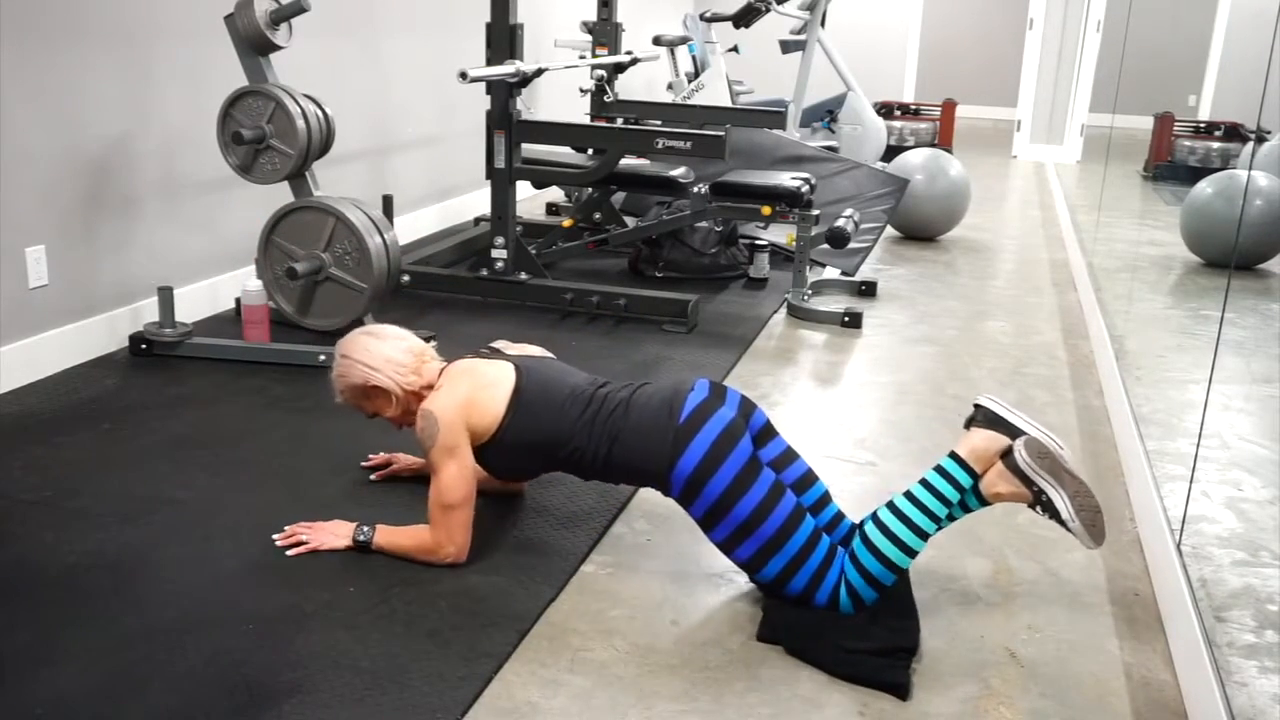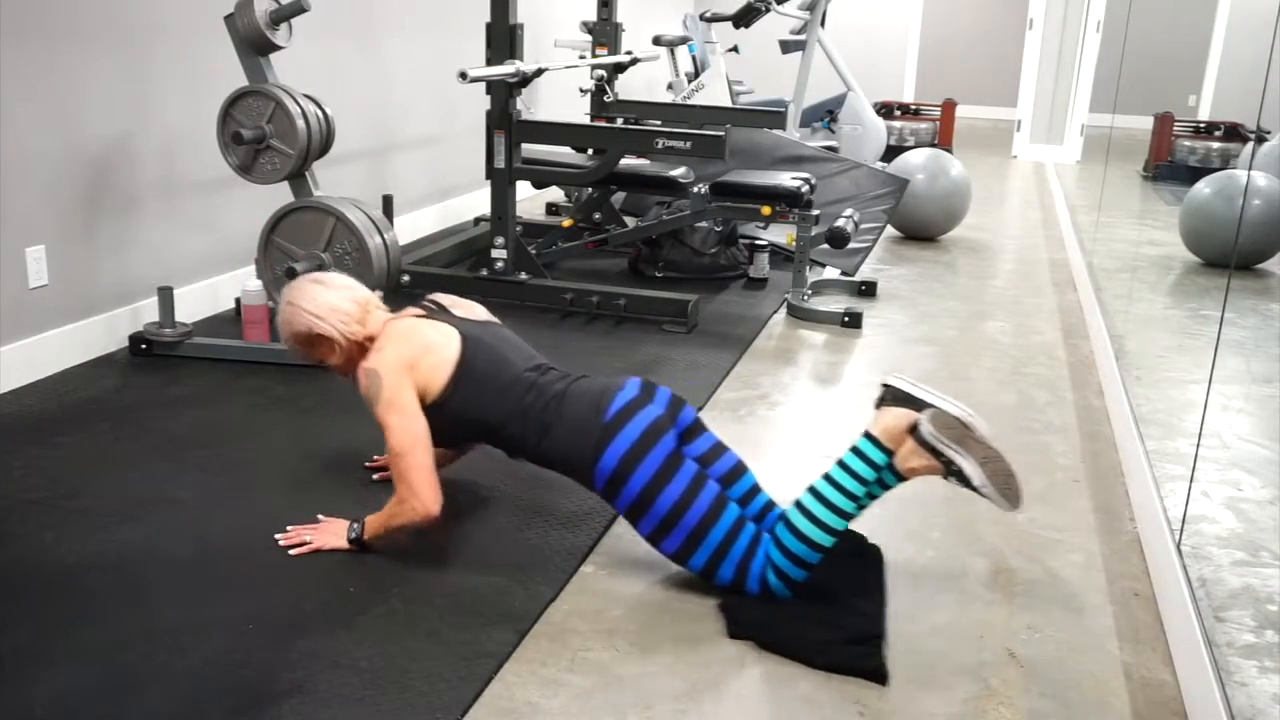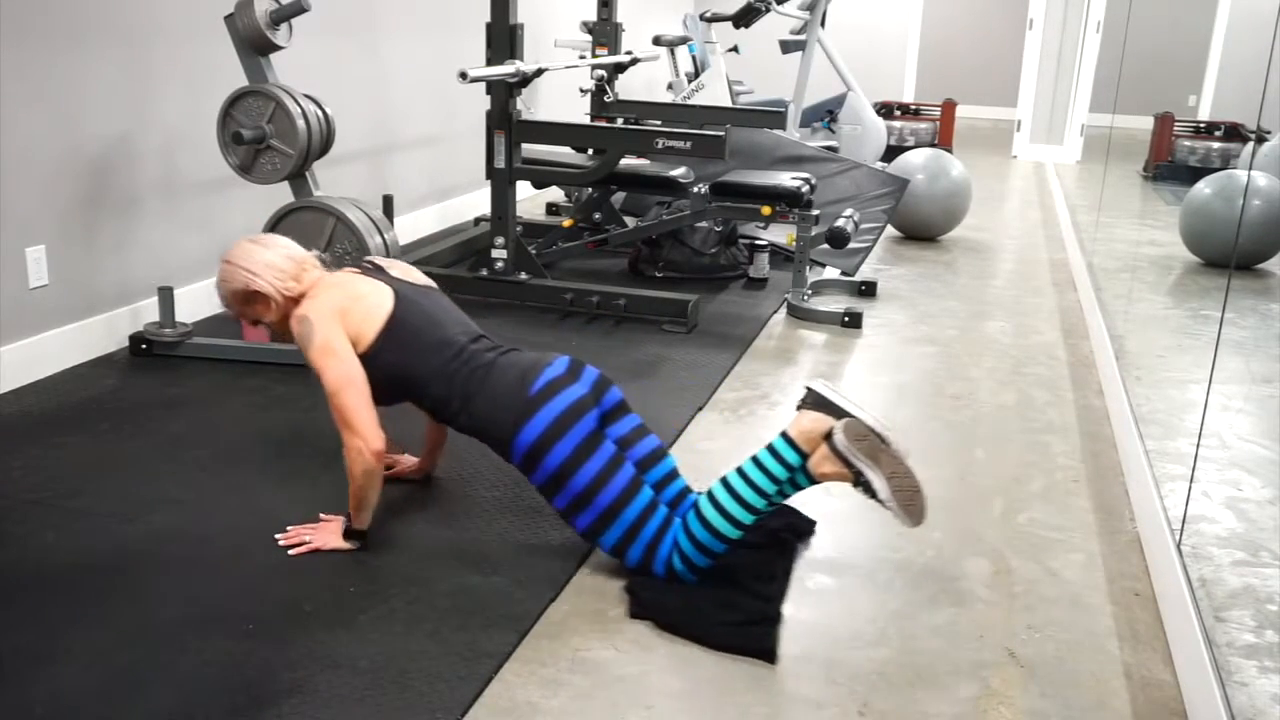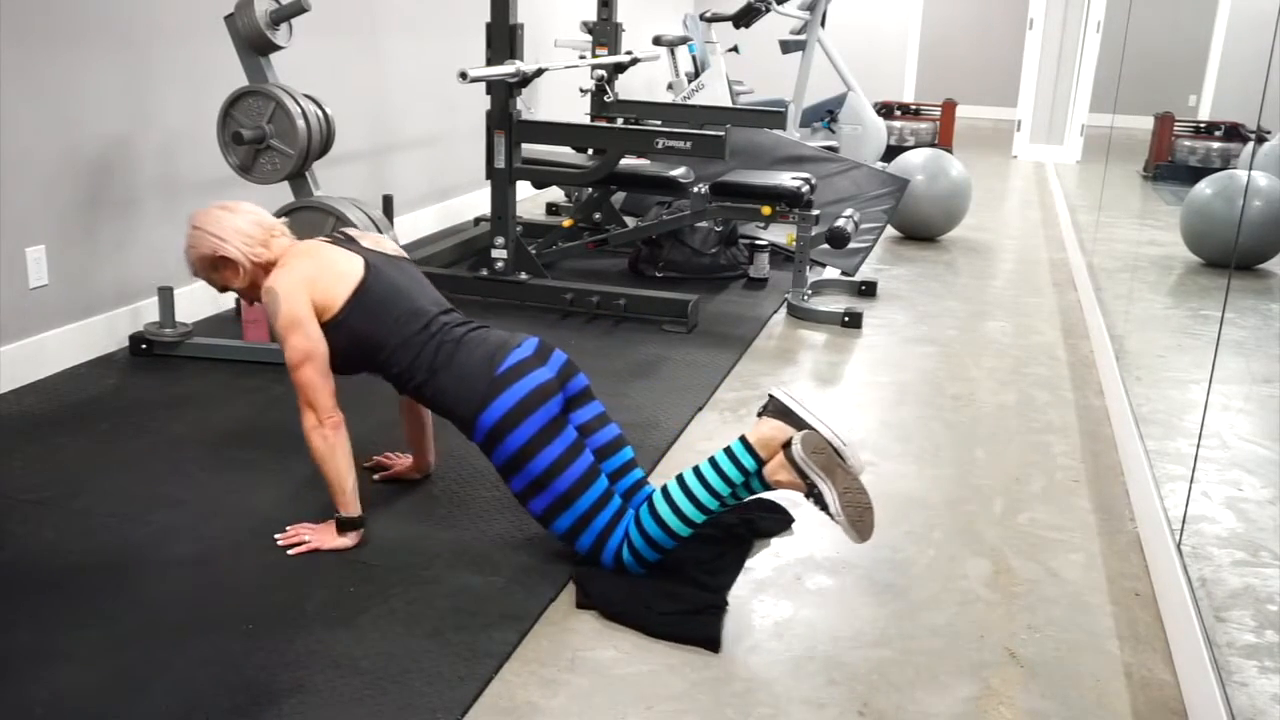
dt=0.5s
person 1, frame 1
left shoulder: (440, 411)
right shoulder: (491, 356)
left elbow: (448, 546)
right elbow: (514, 460)
left wrist: (358, 534)
right wrist: (432, 465)
left hip: (693, 453)
right hip: (713, 411)
left knee: (841, 586)
right knee: (844, 548)
left ankle: (983, 466)
right ankle: (985, 449)
person 1, frame 2
left shoulder: (381, 367)
right shoulder: (442, 305)
left elbow: (421, 508)
left wrist: (355, 533)
right wrist: (427, 454)
left hip: (621, 449)
right hip: (645, 406)
left knee: (767, 569)
right knee: (773, 537)
left ankle: (894, 439)
right ankle: (901, 431)
person 1, frame 3
left shoulder: (314, 314)
right shoulder: (381, 268)
left elbow: (366, 445)
left wrist: (353, 529)
right wrist: (427, 461)
left hip: (544, 423)
right hip: (573, 382)
left knee: (678, 554)
right knee: (690, 520)
left ankle: (809, 444)
right ankle: (815, 432)
person 1, frame 4
left shoulder: (286, 286)
right shoulder: (354, 240)
left elbow: (323, 418)
left wrist: (347, 524)
right wrist: (422, 460)
left hip: (507, 403)
right hip: (539, 363)
left knee: (630, 547)
right knee: (640, 512)
left ankle: (768, 450)
right ankle: (775, 439)
